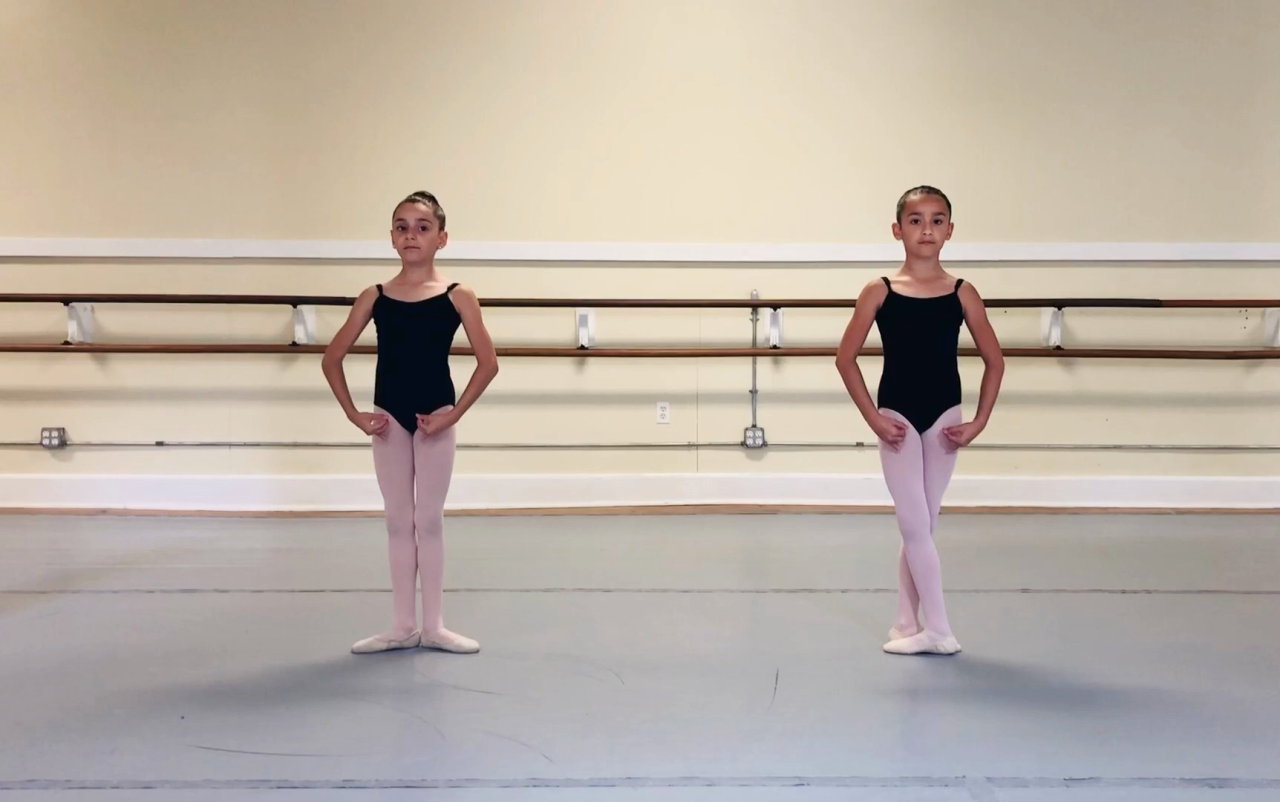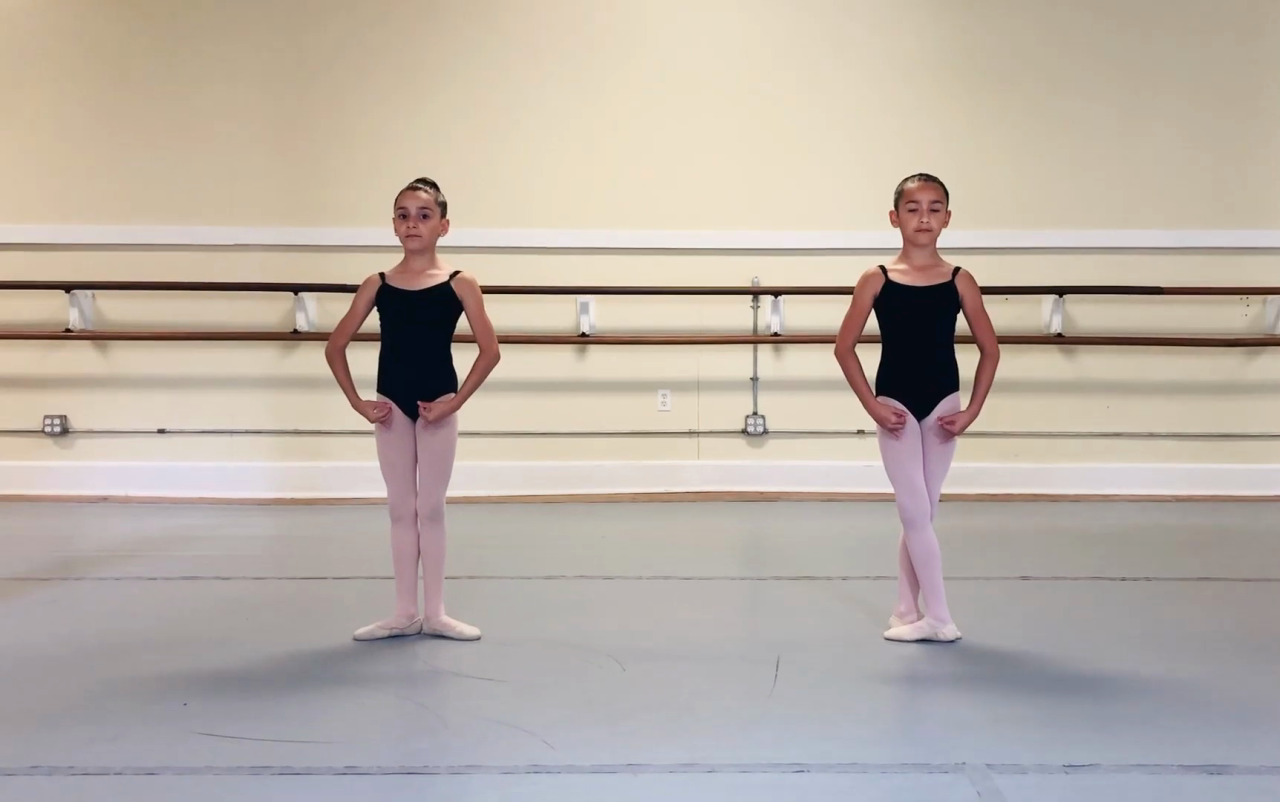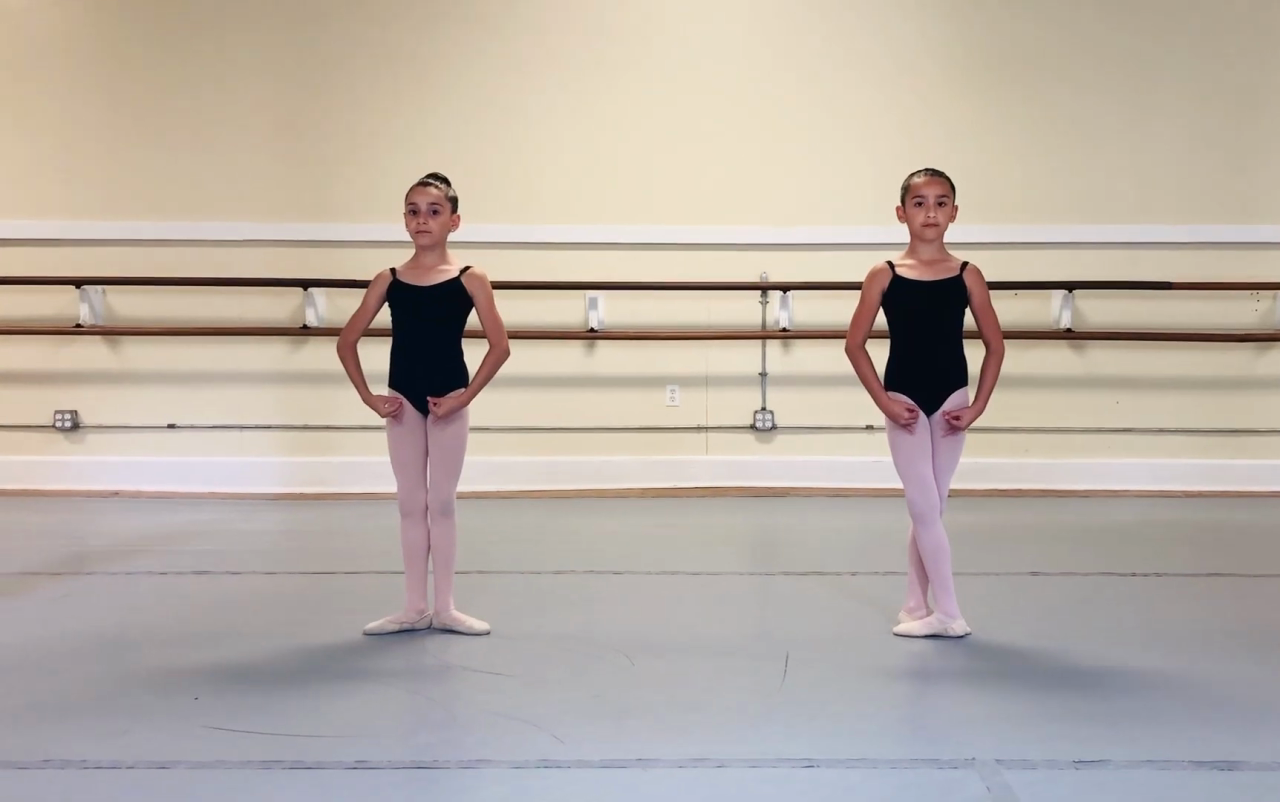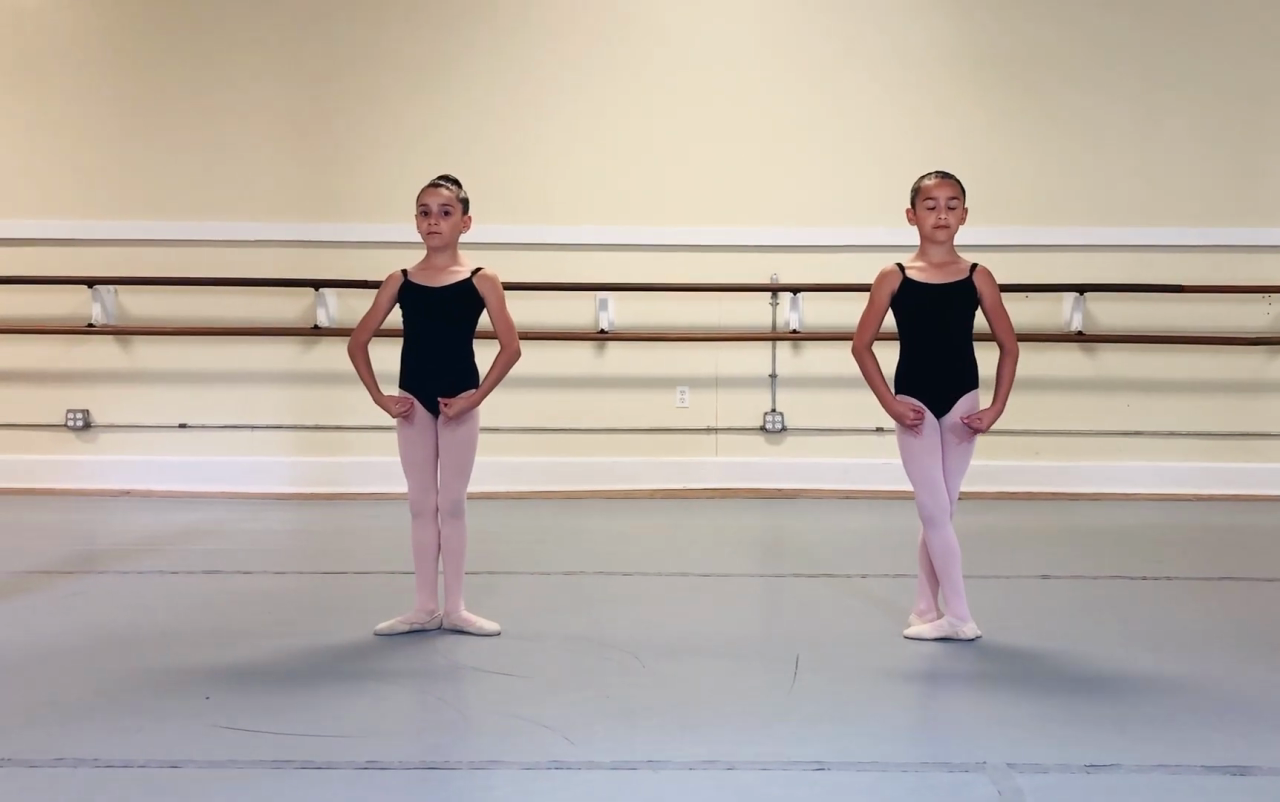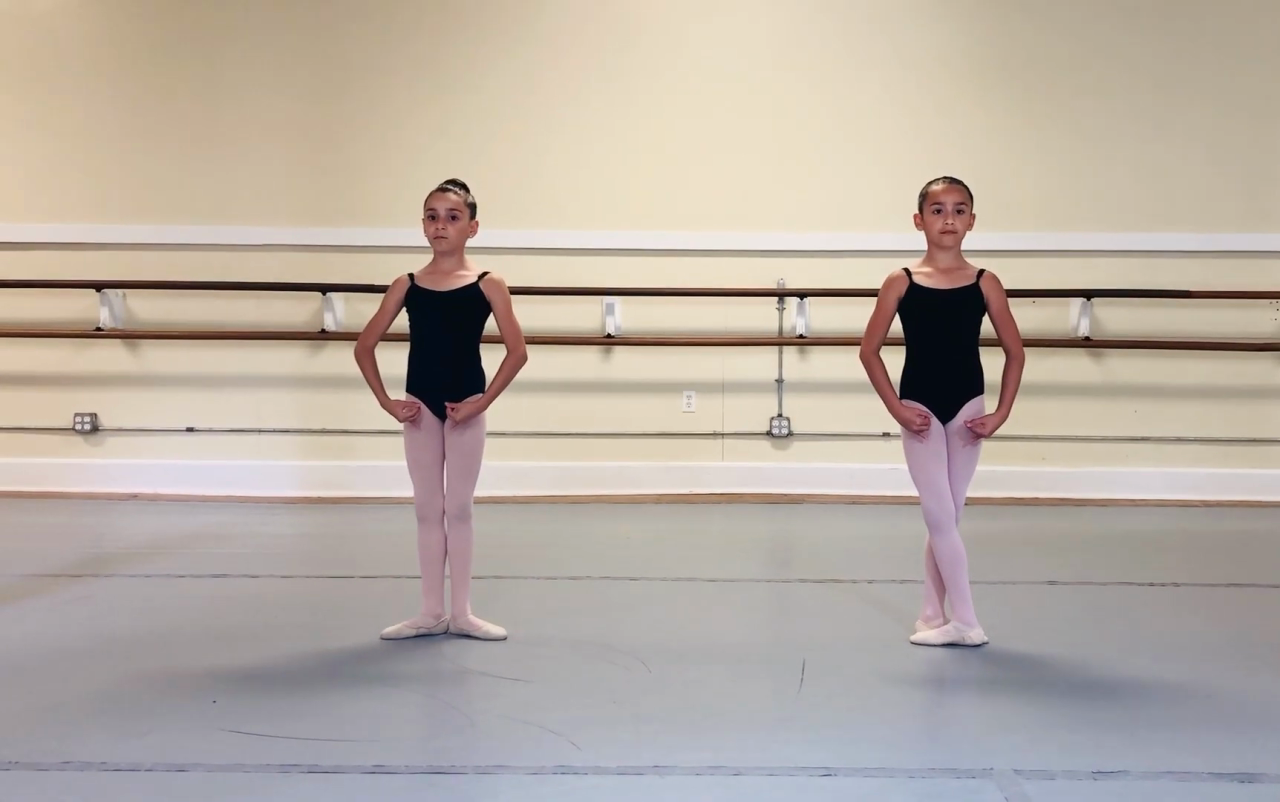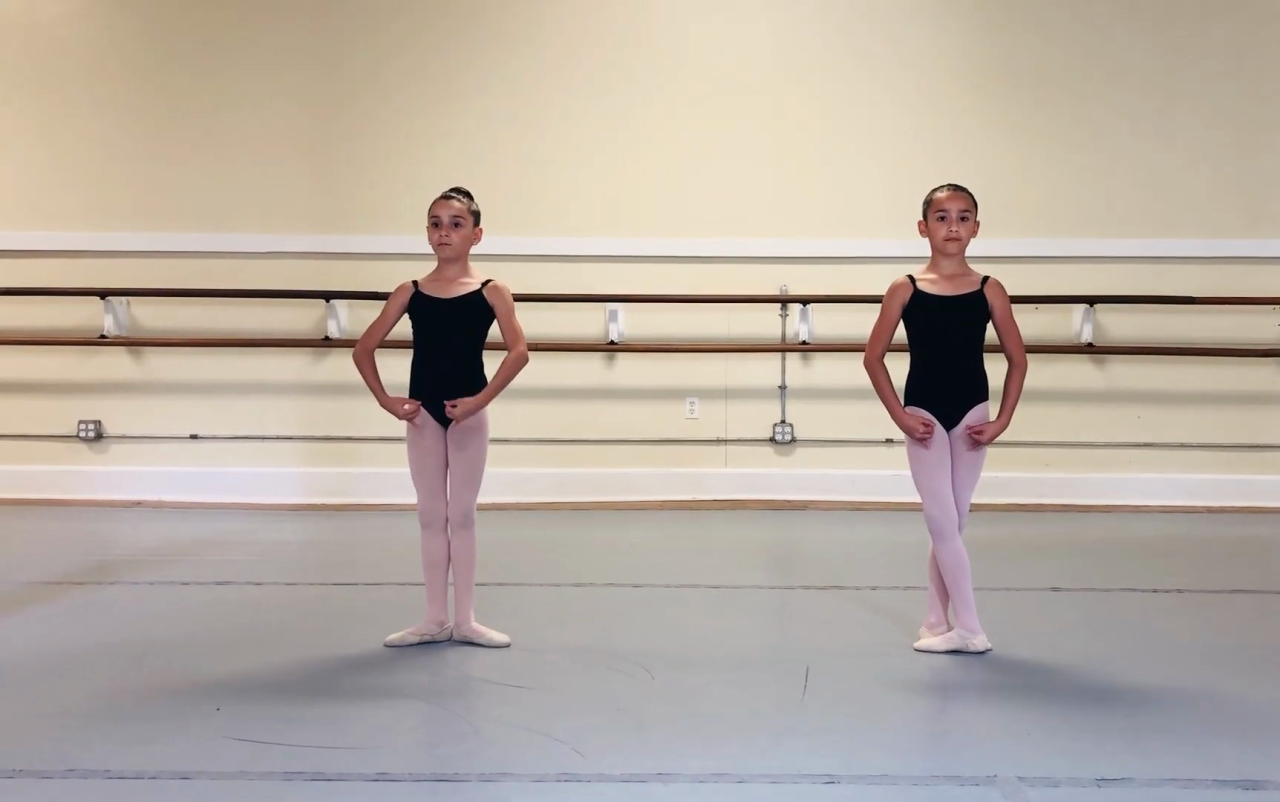
dt=0.4s
person 1, frame 1
left shoulder: (962, 293)
right shoulder: (879, 291)
left elbow: (994, 360)
right elbow: (846, 357)
left wrist: (980, 420)
right wrist: (872, 417)
left hip: (943, 416)
right hip: (897, 416)
left knee: (922, 526)
right knee: (914, 525)
left ankle: (907, 625)
right ankle: (937, 630)
person 1, frame 2
left shoulder: (960, 280)
right shoulder: (876, 279)
left elbow: (989, 349)
right elbow: (844, 346)
left wrist: (972, 410)
right wrist: (871, 405)
left hip: (942, 403)
right hip: (895, 404)
left knee: (922, 515)
right knee: (915, 513)
left ankle: (906, 612)
right ankle: (938, 617)
person 1, frame 3
left shoulder: (967, 275)
right shoulder: (884, 275)
left elbow: (994, 345)
right elbow: (855, 344)
left wrist: (978, 405)
right wrist: (884, 402)
left hip: (951, 399)
right hip: (905, 401)
left knee: (931, 510)
right knee: (924, 509)
left ankle: (916, 607)
right ankle: (947, 613)
person 1, frame 4
left shoulder: (977, 277)
right shoulder: (894, 277)
left elbow: (1008, 345)
right elbow: (861, 344)
left wrist: (997, 407)
right wrist: (889, 403)
left hip: (962, 401)
right hip: (914, 403)
left knee: (941, 512)
right knee: (934, 512)
left ankle: (926, 610)
right ankle: (958, 616)
person 1, frame 5
left shoulder: (984, 283)
right shoulder: (900, 282)
left elbow: (1014, 351)
right elbow: (869, 349)
left wrist: (1002, 412)
right wrist: (896, 408)
left hip: (966, 407)
right hip: (920, 408)
left knee: (947, 518)
right knee: (939, 516)
left ankle: (933, 616)
right ankle: (964, 621)
person 1, frame 6
left shoulder: (989, 290)
right shoulder: (905, 290)
left elbow: (1017, 359)
right elbow: (873, 357)
left wrist: (1003, 419)
right wrist: (899, 416)
left hip: (971, 412)
right hip: (924, 413)
left knee: (952, 524)
right knee: (942, 523)
left ankle: (936, 623)
right ankle: (969, 628)
person 2, frame 1
left shoulder: (457, 296)
right shoulder: (374, 297)
left elbow: (488, 362)
right elbow: (331, 359)
left wrist: (455, 413)
right wrist: (354, 414)
left hip: (435, 418)
right hip: (389, 419)
left knee: (429, 521)
right knee: (399, 522)
left ankle: (433, 625)
right ankle: (403, 625)
person 2, frame 2
left shoulder: (459, 284)
right shoulder: (377, 285)
left elbow: (490, 351)
right elbow: (335, 347)
left wrist: (456, 402)
right wrist: (357, 402)
left hip: (437, 405)
right hip: (391, 406)
left knee: (432, 509)
right knee: (401, 510)
left ankle: (434, 613)
right ankle: (405, 612)
person 2, frame 3
left shoulder: (470, 280)
right shoulder: (388, 281)
left elbow: (500, 346)
right elbow: (346, 342)
left wrist: (466, 396)
right wrist: (369, 397)
left hip: (449, 402)
right hip: (403, 401)
left knee: (442, 503)
right knee: (411, 504)
left ankle: (444, 607)
right ankle: (415, 606)
person 2, frame 4
left shoulder: (481, 281)
right shoulder: (399, 282)
left elbow: (510, 347)
right elbow: (357, 343)
left wrist: (477, 396)
right wrist: (380, 397)
left hip: (459, 401)
right hip: (413, 401)
left knee: (452, 504)
right knee: (421, 505)
left ankle: (454, 608)
right ankle: (425, 607)
person 2, frame 5
left shoulder: (488, 285)
right shoulder: (406, 285)
left elbow: (517, 351)
right elbow: (364, 346)
left wrist: (484, 401)
right wrist: (386, 401)
left hip: (466, 405)
right hip: (420, 405)
left knee: (459, 508)
right knee: (427, 509)
left ankle: (461, 612)
right ankle: (431, 611)
person 2, frame 6
left shoulder: (491, 291)
right shoulder: (410, 292)
left elbow: (518, 350)
right elbow: (364, 347)
left wrist: (482, 399)
right wrist: (385, 398)
left hip: (468, 411)
right hip: (423, 410)
left knee: (463, 514)
right knee: (430, 515)
left ankle: (465, 619)
right ankle: (435, 618)
